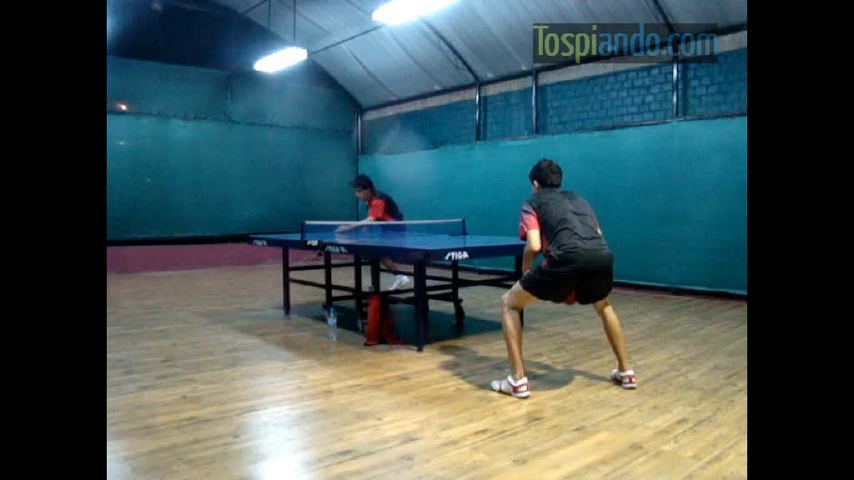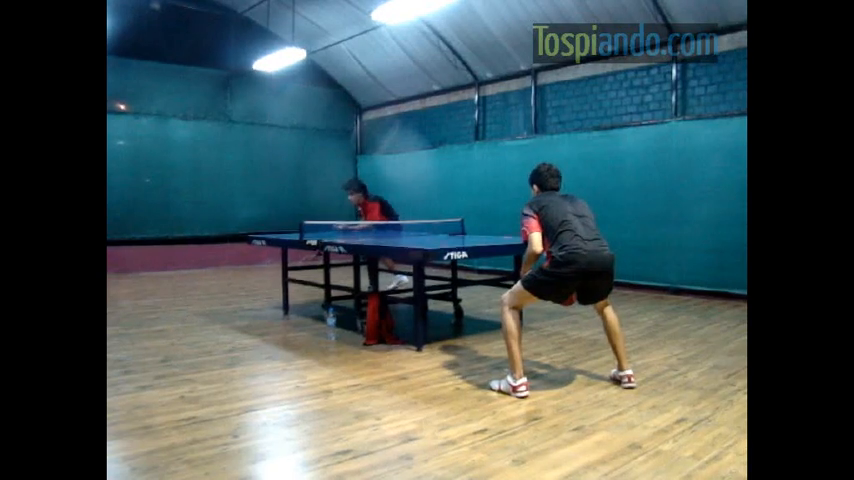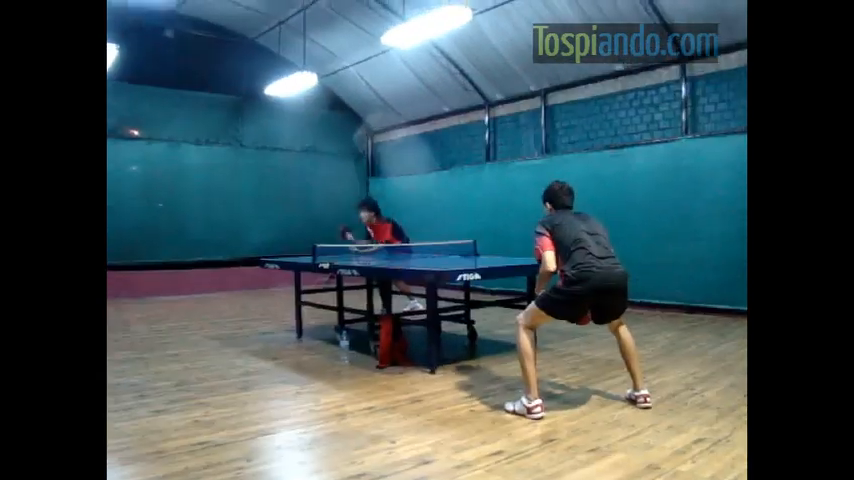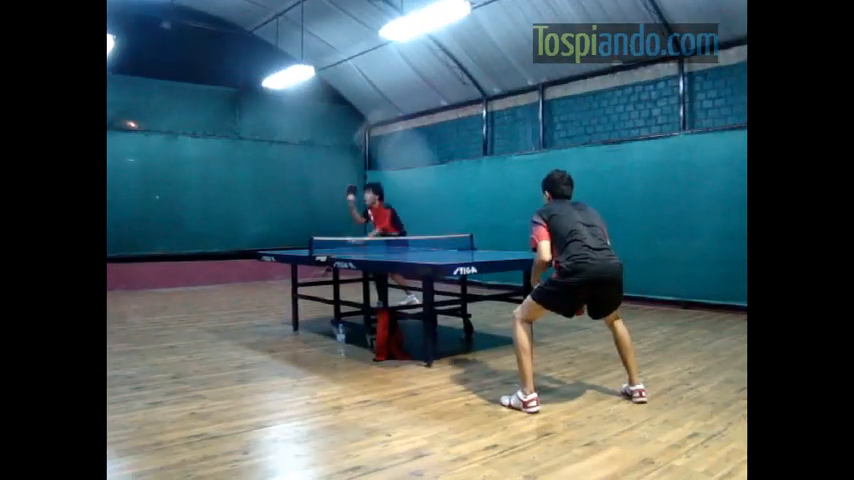
dt=0.2s
person 1, frame 1
left shoulder: (533, 202)
right shoulder: (579, 199)
left elbow: (534, 246)
left wrist: (525, 269)
right wrist: (577, 284)
left hip: (567, 259)
right hip: (602, 257)
left knee: (509, 303)
right knee: (603, 306)
left ankle: (517, 380)
right ankle: (626, 371)
person 1, frame 2
left shoulder: (534, 205)
right shoulder: (578, 202)
left elbow: (536, 249)
left wrist: (525, 272)
right wrist: (575, 287)
left hip: (568, 260)
right hip: (604, 258)
left knee: (509, 302)
right knee: (604, 306)
left ankle: (517, 379)
right ankle: (625, 371)
person 1, frame 3
left shoulder: (546, 224)
right shoulder: (591, 220)
left elbow: (550, 267)
left wrist: (539, 289)
right wrist: (591, 305)
left hip: (582, 279)
right hip: (617, 276)
left knee: (524, 323)
right knee: (618, 325)
left ankle: (532, 401)
right ankle: (640, 391)
person 1, frame 4
left shoulder: (544, 213)
right shoulder: (590, 211)
left elbow: (544, 256)
left wrist: (535, 279)
right wrist: (585, 296)
left hip: (576, 271)
right hip: (612, 268)
left knee: (521, 317)
right knee: (614, 320)
left ankle: (527, 395)
right ankle: (636, 385)
